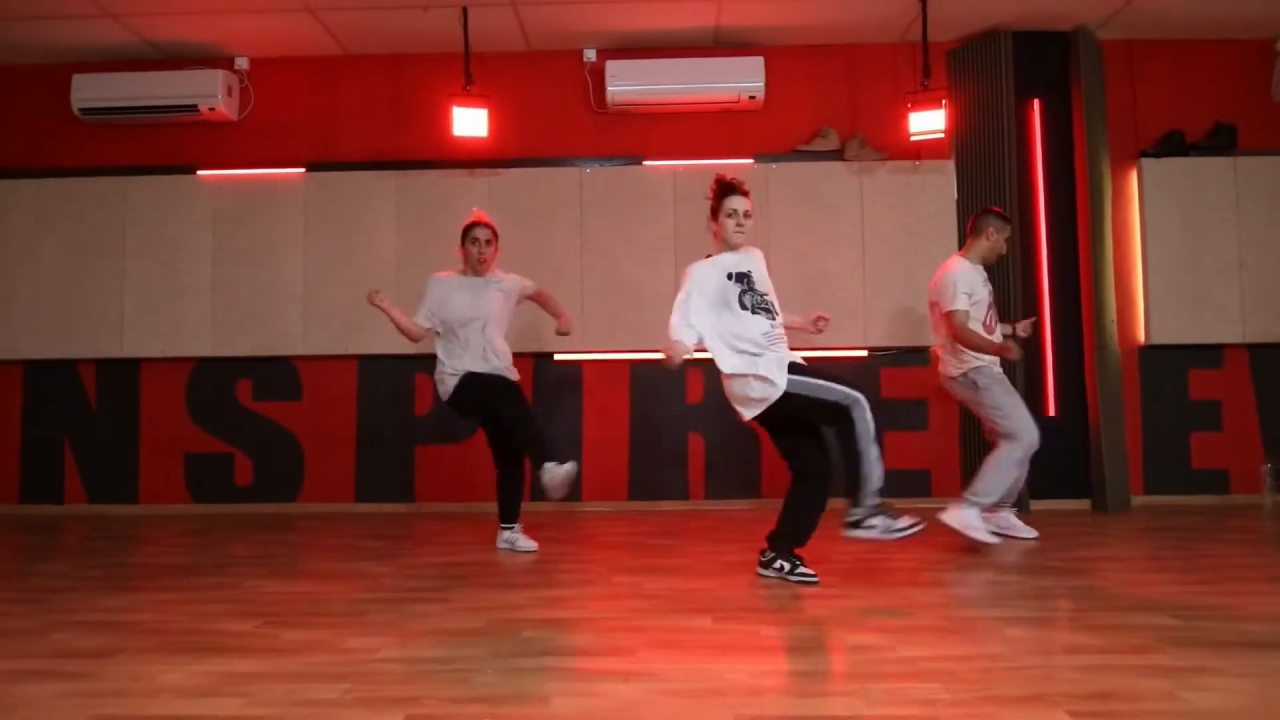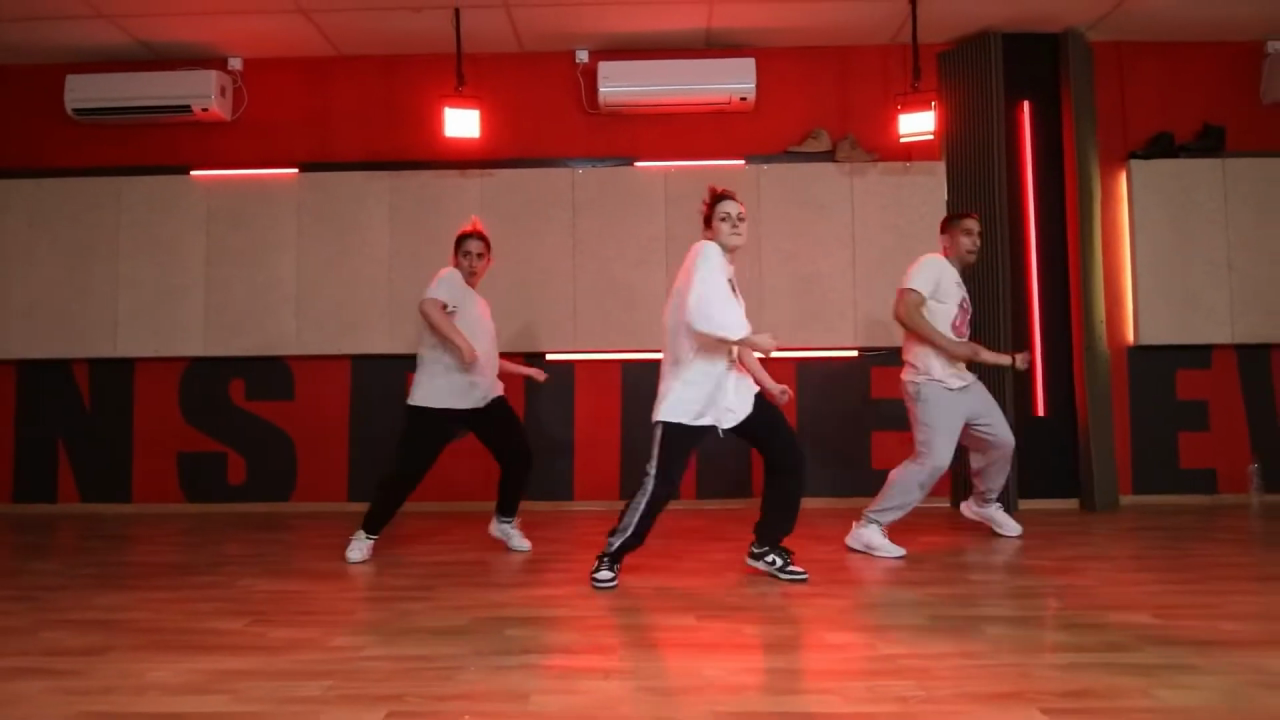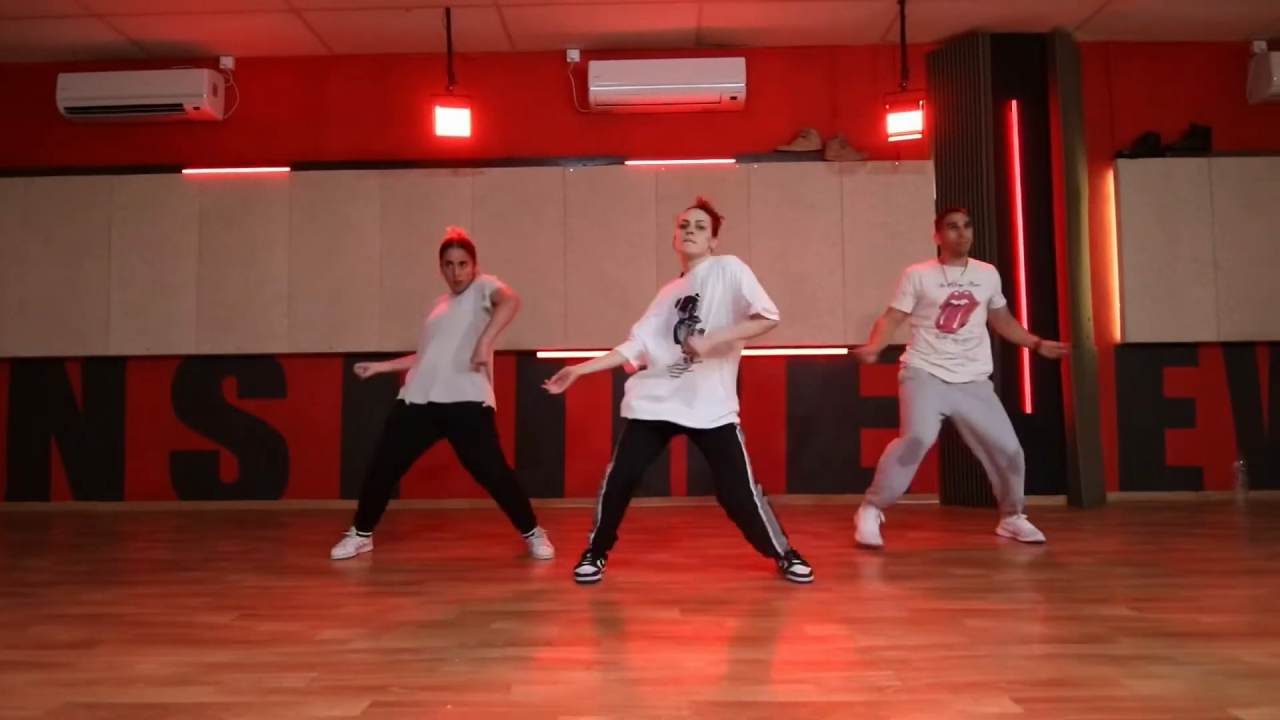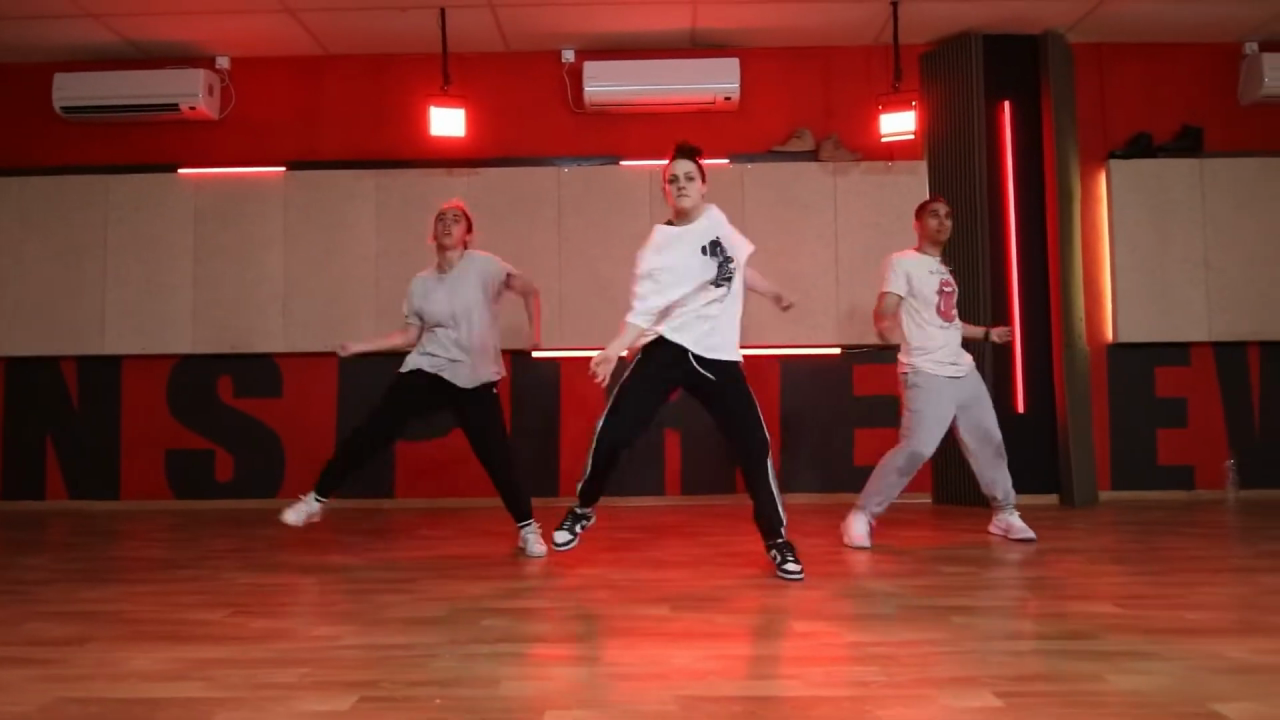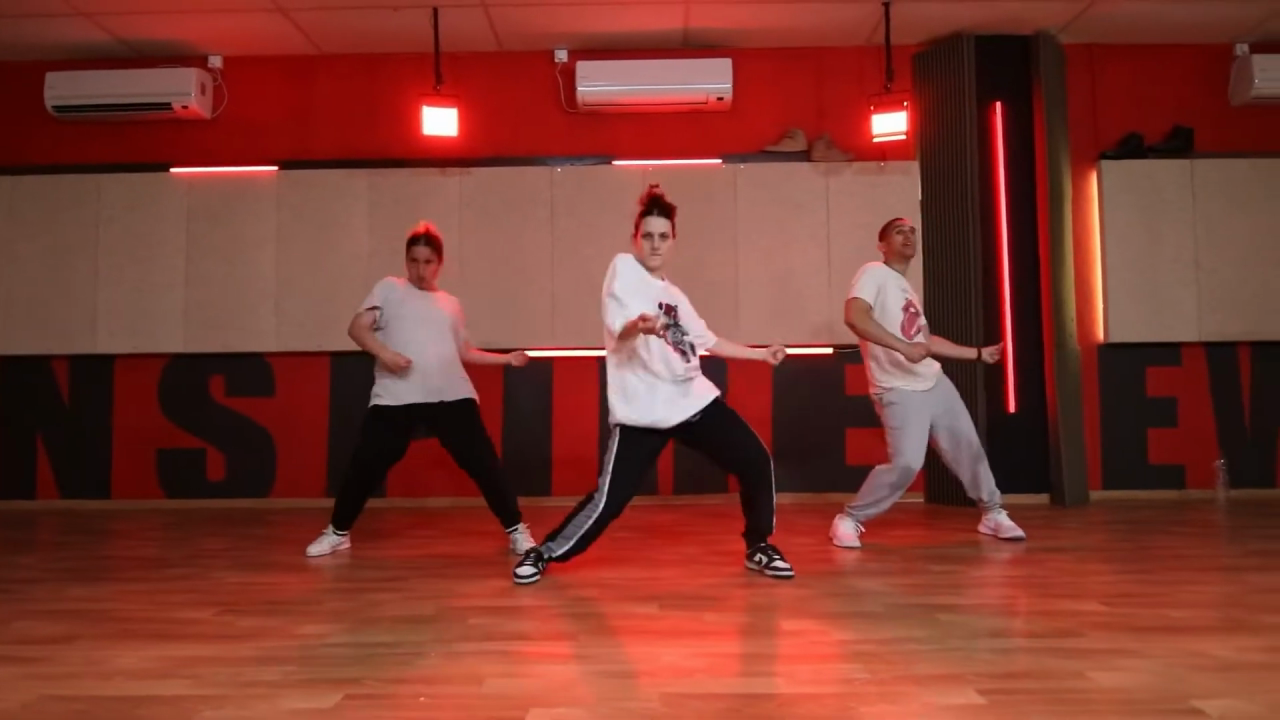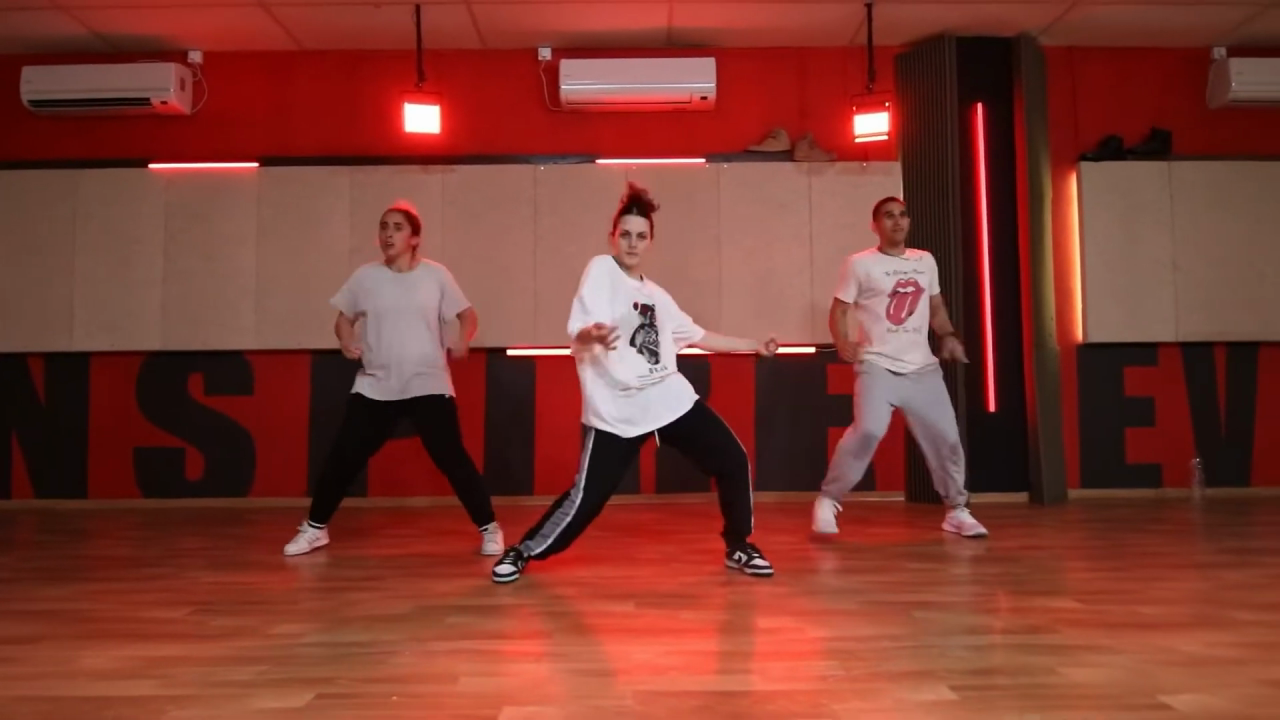
dt=0.3s
person 1, frame 1
left shoulder: (754, 258)
right shoulder: (701, 274)
right elbow: (682, 332)
left wrist: (802, 322)
right wrist: (676, 349)
left hip: (779, 374)
right hip: (762, 379)
left knee: (814, 469)
right knee: (855, 407)
left ankle: (779, 553)
right ankle: (866, 511)
person 1, frame 2
left shoulder: (727, 275)
right shoulder: (705, 256)
right elbow: (706, 329)
left wrist: (767, 382)
right wrist: (756, 341)
left hip: (733, 390)
right hip: (687, 393)
left knee: (788, 456)
right knee: (659, 485)
left ankle: (766, 546)
right ankle: (613, 554)
person 1, frame 3
left shoulder: (729, 269)
right shoulder: (670, 292)
left elbow: (767, 317)
right elbow: (637, 346)
left wrist: (716, 342)
right wrist: (580, 369)
left hip: (710, 405)
right hip: (653, 399)
left knee: (739, 492)
right knee: (618, 480)
left ankle: (783, 553)
right ankle: (596, 551)
person 1, frame 4
left shoulder: (717, 218)
right shoulder: (660, 243)
left elbow: (739, 263)
right elbow: (643, 307)
left wrist: (773, 292)
right wrist: (613, 348)
left hip: (719, 353)
right hip: (670, 345)
left knee: (754, 446)
right knee: (613, 432)
left ankle: (776, 539)
right ankle: (583, 508)
person 1, frame 5
left shoulder: (672, 293)
right shoulder: (623, 267)
left elbow: (706, 341)
right elbow: (621, 328)
left wrist: (761, 354)
right wrist: (639, 326)
left hip: (693, 399)
right hip: (643, 408)
left knee: (756, 461)
right knee: (610, 497)
left ankle: (758, 546)
right ankle: (544, 552)
person 1, frame 6
left shoulder: (655, 293)
right shoulder: (599, 269)
left elbow: (693, 336)
right elbow: (577, 333)
left wrist: (750, 346)
right wrist: (592, 335)
left hip: (672, 399)
right hip: (615, 410)
left knee: (733, 461)
right knee: (588, 495)
left ankle: (738, 545)
right ankle: (524, 552)
person 2, frame 1
left shoulder: (505, 283)
right shoulder: (440, 284)
left elbow: (539, 293)
right elbow: (419, 333)
left wrist: (561, 315)
right wrist: (387, 307)
left hip: (499, 376)
right hip: (462, 380)
left knee: (510, 453)
right knee: (518, 414)
left ankle: (510, 529)
right ankle: (548, 467)
person 2, frame 2
left shoulder: (479, 302)
right shoulder: (448, 278)
right elbow: (428, 308)
left wrist: (524, 370)
right wrist: (462, 344)
left hip: (485, 398)
right hip: (435, 400)
left knee: (519, 455)
right knee: (408, 472)
left ankle: (504, 522)
right ankle: (367, 535)
person 2, frame 3
left shoulder: (485, 287)
right shoulder: (441, 305)
left elbow: (511, 300)
left wrist: (486, 342)
right wrist: (379, 367)
left hip: (466, 401)
right hip: (418, 400)
left knee: (493, 471)
right knee: (382, 469)
left ankle: (532, 532)
right ankle: (361, 534)
person 2, frame 4
left shoulder: (483, 265)
right shoulder: (421, 282)
left elbow: (528, 288)
right elbow: (410, 336)
left wrist: (535, 324)
right wrist: (362, 346)
left hip: (475, 380)
right hip: (425, 372)
left knee: (497, 455)
right knee: (370, 433)
left ankle: (527, 527)
right ankle: (316, 499)
person 2, frame 5
left shoulder: (451, 304)
right shoulder: (389, 289)
left elbow: (463, 352)
right elbow: (357, 328)
left wrist: (507, 358)
right wrist: (383, 353)
left hip: (450, 397)
right hip: (395, 398)
left knee: (485, 464)
right knee: (363, 467)
left ankle: (516, 529)
right ankle: (338, 532)
person 2, frame 6
left shoulder: (435, 275)
right shoulder: (365, 277)
left elbow: (467, 314)
right elbow: (343, 319)
left wrist: (462, 340)
right wrist: (348, 343)
left hip: (429, 388)
right hip: (375, 389)
left knee: (452, 459)
right knee: (343, 457)
left ankle: (489, 527)
right ankle: (316, 527)
person 3, frame 1
left shoulder: (973, 271)
right shoulder: (957, 273)
right elbow: (961, 331)
left wrist: (1012, 329)
right wrist: (999, 348)
left hip: (983, 370)
right hip: (973, 372)
left knee: (1014, 437)
right knee: (1023, 437)
left ankle: (999, 513)
right ankle: (966, 510)
person 3, frame 2
left shoulder: (955, 280)
right shoulder: (930, 266)
right elbow: (905, 311)
left wrist: (1006, 359)
right wrist: (953, 347)
left hip: (959, 382)
right hip: (929, 384)
left knee: (1001, 443)
right knee: (933, 462)
left ankle: (982, 503)
right ankle: (868, 527)
person 3, frame 3
left shoulder: (987, 274)
right shoulder: (917, 275)
left elbow: (1003, 320)
right elbow: (891, 320)
left wrist: (1040, 344)
right wrist: (871, 346)
left hip: (973, 383)
right hip: (924, 375)
left knee: (1008, 451)
right knee: (915, 439)
left ankle: (1012, 517)
right ankle: (872, 510)
person 3, frame 4
left shoulder: (943, 270)
right shoulder: (903, 262)
right elbow: (885, 310)
left wrist: (988, 333)
right wrist: (888, 329)
left hip: (963, 372)
right hip: (926, 376)
left knee: (989, 442)
right knee: (916, 448)
left ankle: (1004, 513)
right ankle: (861, 515)
person 3, frame 5
left shoulder: (906, 288)
right shoulder: (873, 273)
right elbow: (854, 317)
left wrist: (978, 354)
right wrist: (902, 348)
left hip: (934, 383)
right hip: (899, 391)
left knee: (968, 448)
right knee: (906, 464)
left ankle: (992, 513)
right ankle: (849, 519)
person 3, frame 6
left shoulder: (926, 261)
right shoulder: (860, 264)
left elbow: (936, 307)
right elbow: (838, 312)
left wrist: (950, 337)
right wrist: (843, 343)
left hip: (923, 368)
right hip: (879, 367)
left knee: (947, 438)
right knee: (867, 431)
left ankle: (957, 511)
right ankle: (828, 500)
